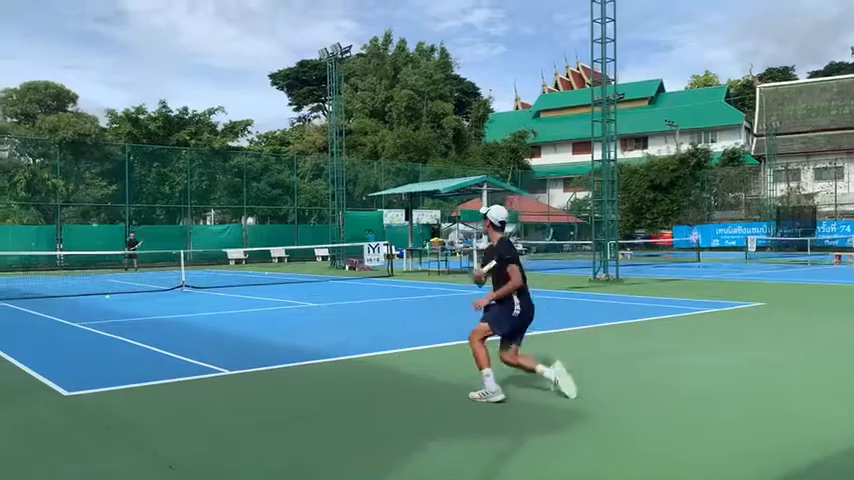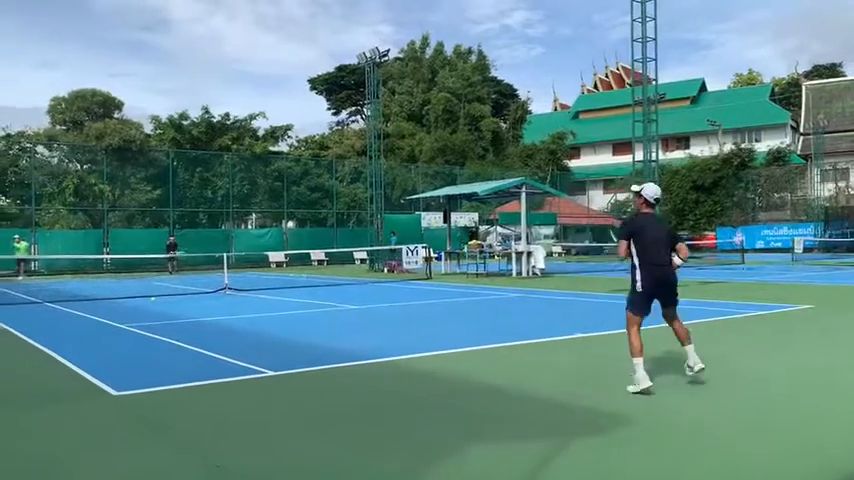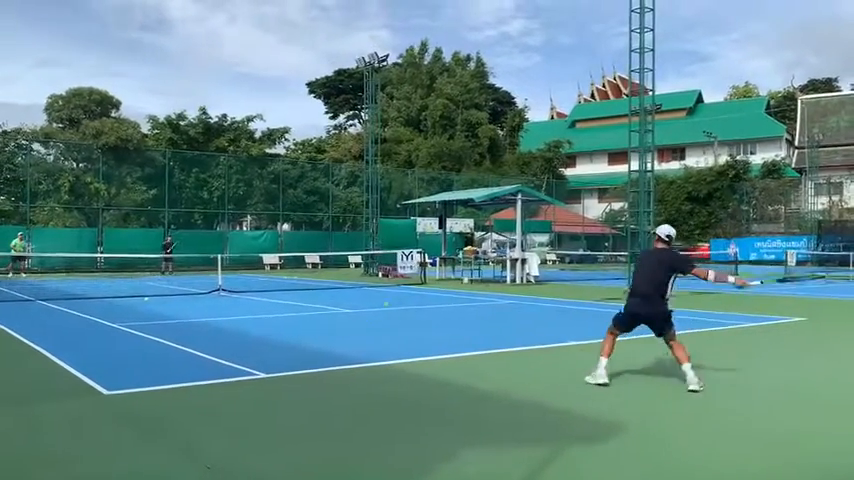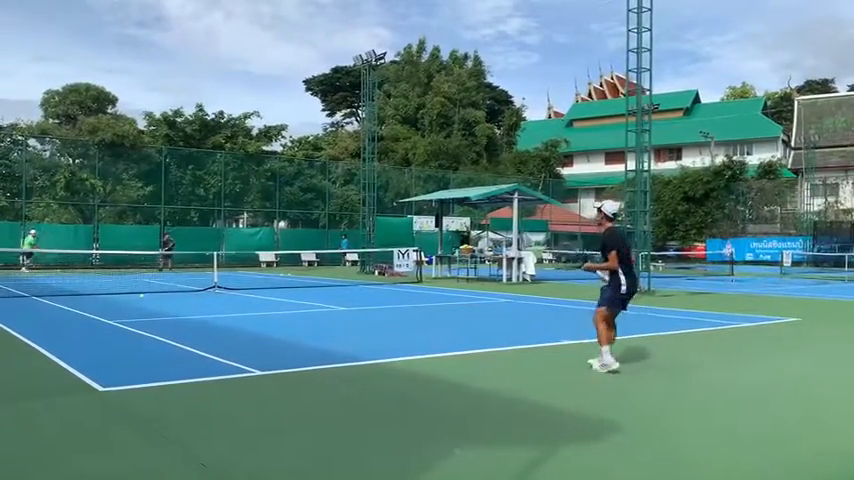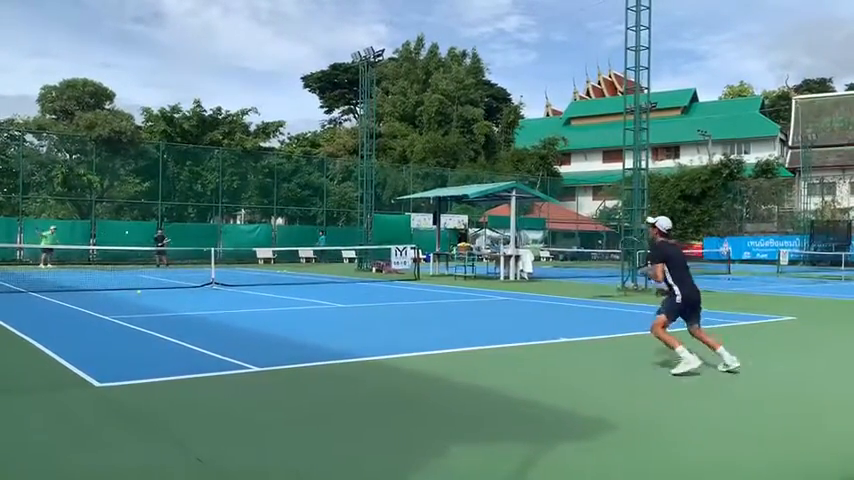
dt=1s
person 1, frame 1
left shoulder: (503, 248)
right shoulder: (491, 250)
left elbow: (516, 281)
right elbow: (479, 278)
left wrist: (489, 298)
right wrist: (479, 273)
left hip: (515, 307)
right hip: (512, 307)
left knee: (476, 338)
right knee: (508, 358)
left ankle: (491, 390)
right ankle: (551, 373)
person 1, frame 2
left shoulder: (630, 222)
right shoulder: (665, 225)
left elbow: (622, 254)
right elbow: (684, 254)
left wrist: (630, 250)
left hip: (644, 281)
right hip: (668, 280)
left knee: (632, 326)
right knee: (673, 320)
left ankle: (640, 377)
right ankle: (693, 360)
person 1, frame 3
left shoulder: (644, 255)
right shoulder: (675, 258)
right elbow: (703, 274)
right wrist: (732, 279)
left hip: (633, 307)
right hip: (658, 310)
left knee: (611, 333)
right knee: (673, 342)
left ankle: (600, 374)
right ankle: (692, 379)
person 1, frame 4
left shoulder: (607, 236)
right shoulder: (618, 234)
left elbow: (613, 265)
right elbow: (625, 260)
left wrist: (592, 266)
right wrist: (606, 272)
left hip: (621, 284)
right hip: (627, 284)
left knee: (600, 318)
right knee: (608, 318)
left ankle: (607, 360)
right ankle: (606, 357)
person 1, frame 5
left shoulder: (656, 249)
right shoulder: (675, 248)
left elbow: (659, 277)
left wrist: (648, 271)
right wrist: (667, 290)
left hip: (679, 295)
right hip: (693, 294)
left knee: (657, 328)
right knee: (696, 331)
left ankle: (688, 359)
right ankle: (730, 360)
